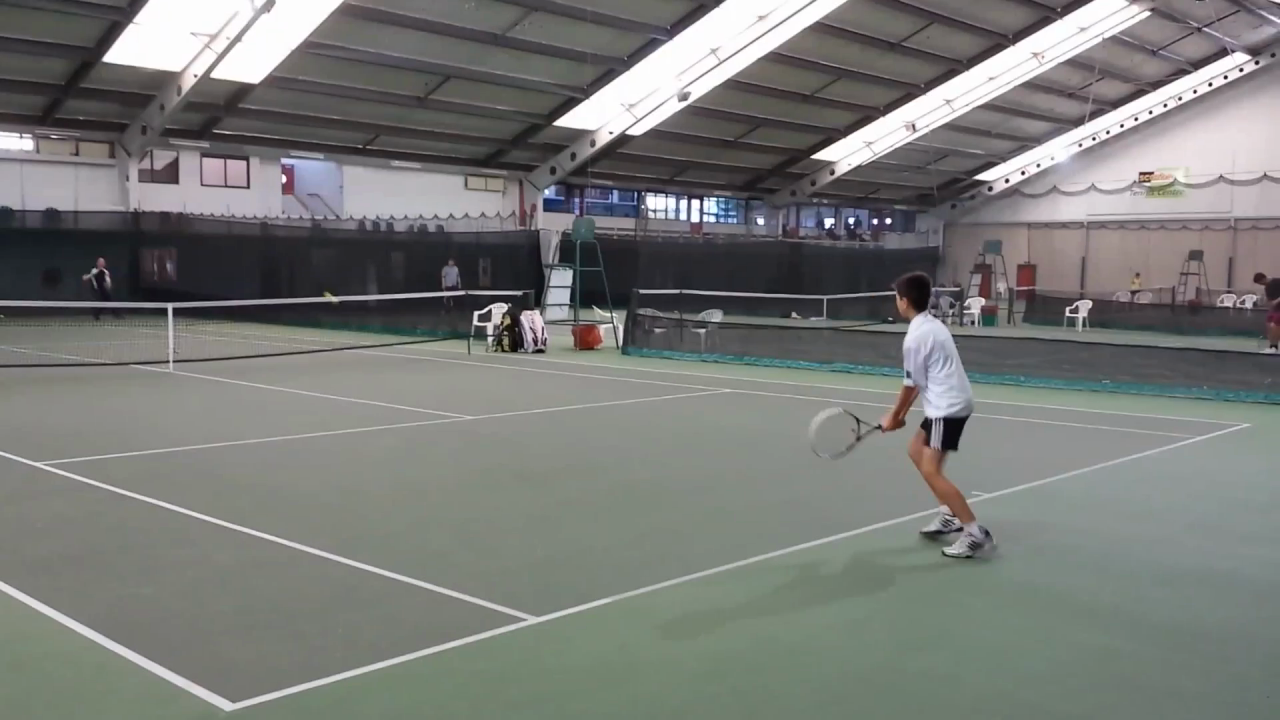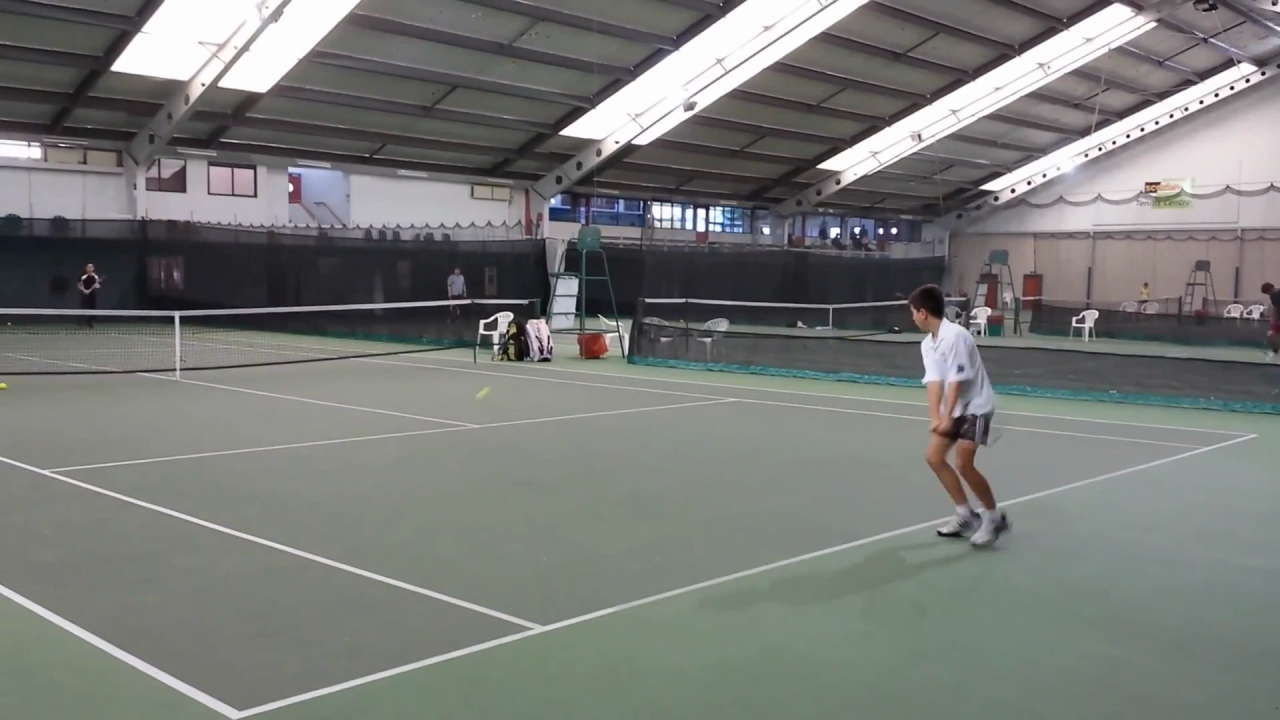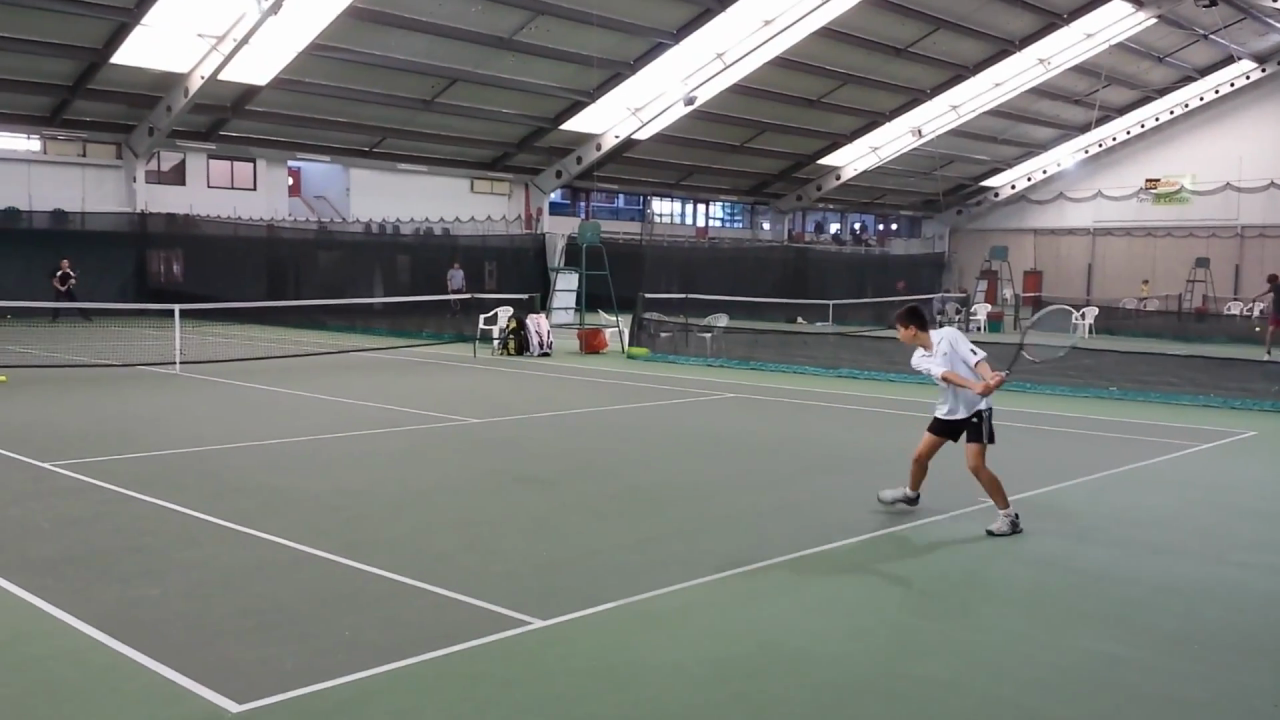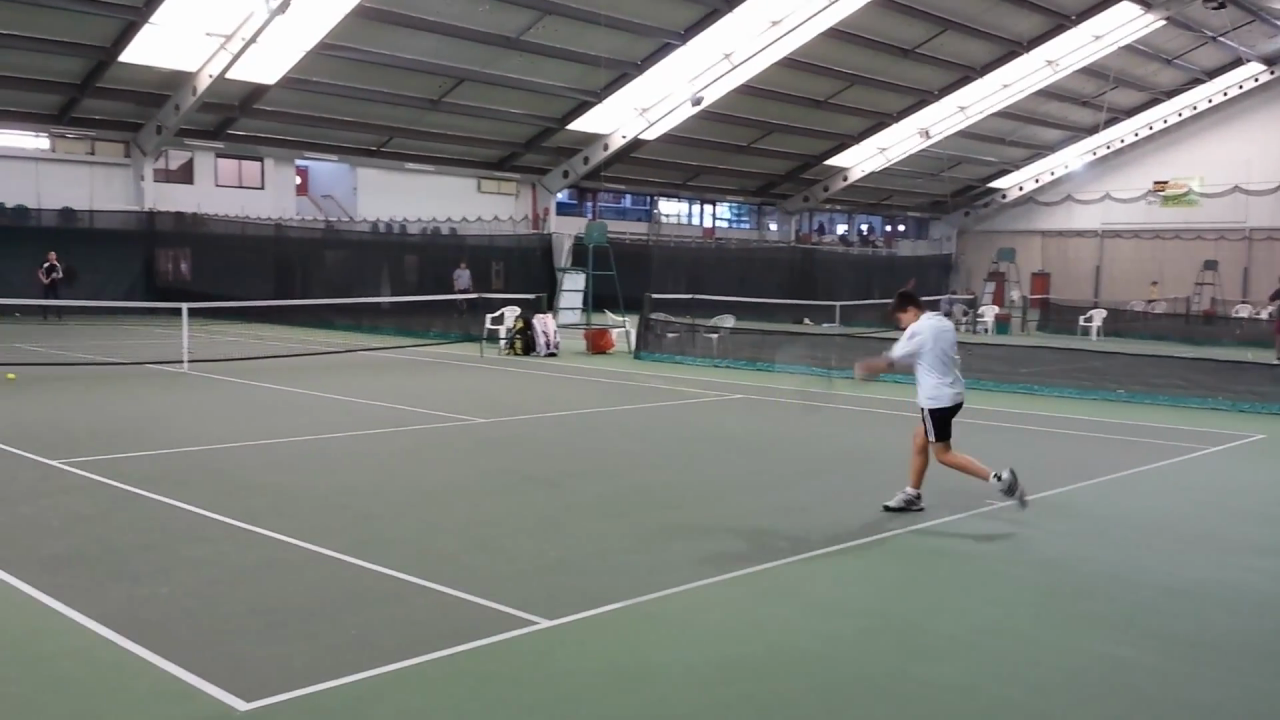
dt=0.3s
person 1, frame 1
left shoulder: (916, 336)
right shoulder: (932, 325)
left elbow: (912, 383)
left wrist: (895, 415)
right wrist: (902, 412)
left hip: (947, 408)
right hip: (946, 404)
left knee: (930, 471)
right knee: (915, 451)
left ankle: (975, 534)
right ankle: (950, 515)
person 1, frame 2
left shoulder: (956, 335)
right shoulder: (927, 344)
left elbow: (958, 379)
right elbow: (932, 382)
left wrist: (948, 415)
right wrist: (935, 416)
left hip: (977, 407)
right hip: (951, 410)
left knee: (964, 464)
right knee: (934, 458)
left ankle: (994, 517)
right ankle: (966, 514)
person 1, frame 3
left shoulder: (950, 335)
right shoulder: (918, 359)
left elbow: (977, 358)
right elbow: (947, 375)
left wrist: (990, 378)
right wrist: (974, 385)
left hip: (976, 407)
right hip: (947, 410)
left knee: (975, 465)
right knee: (920, 455)
left ankle: (1009, 517)
right ankle: (911, 493)
person 1, frame 4
left shoulder: (917, 331)
right shoulder: (945, 323)
left elbow: (893, 360)
left wrist: (868, 368)
left hip: (937, 399)
right hip: (951, 395)
left knee: (943, 453)
right knee: (920, 441)
left ankle: (999, 477)
right ankle: (912, 494)
